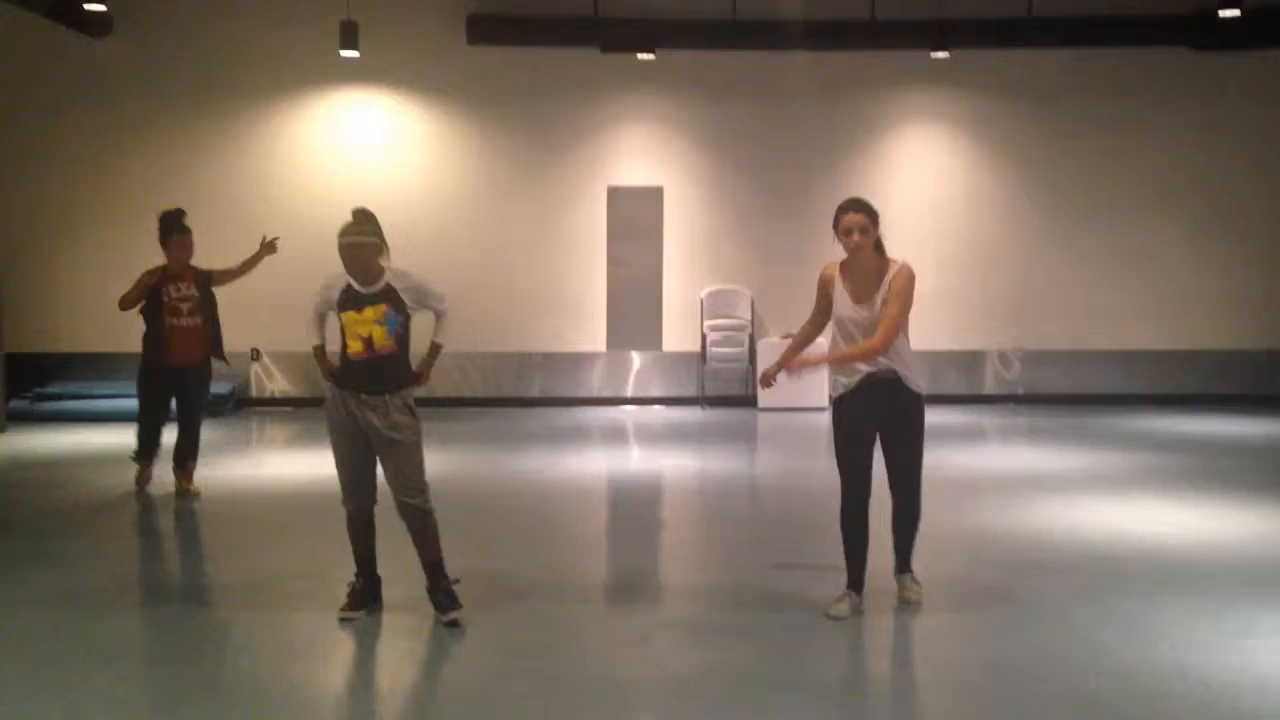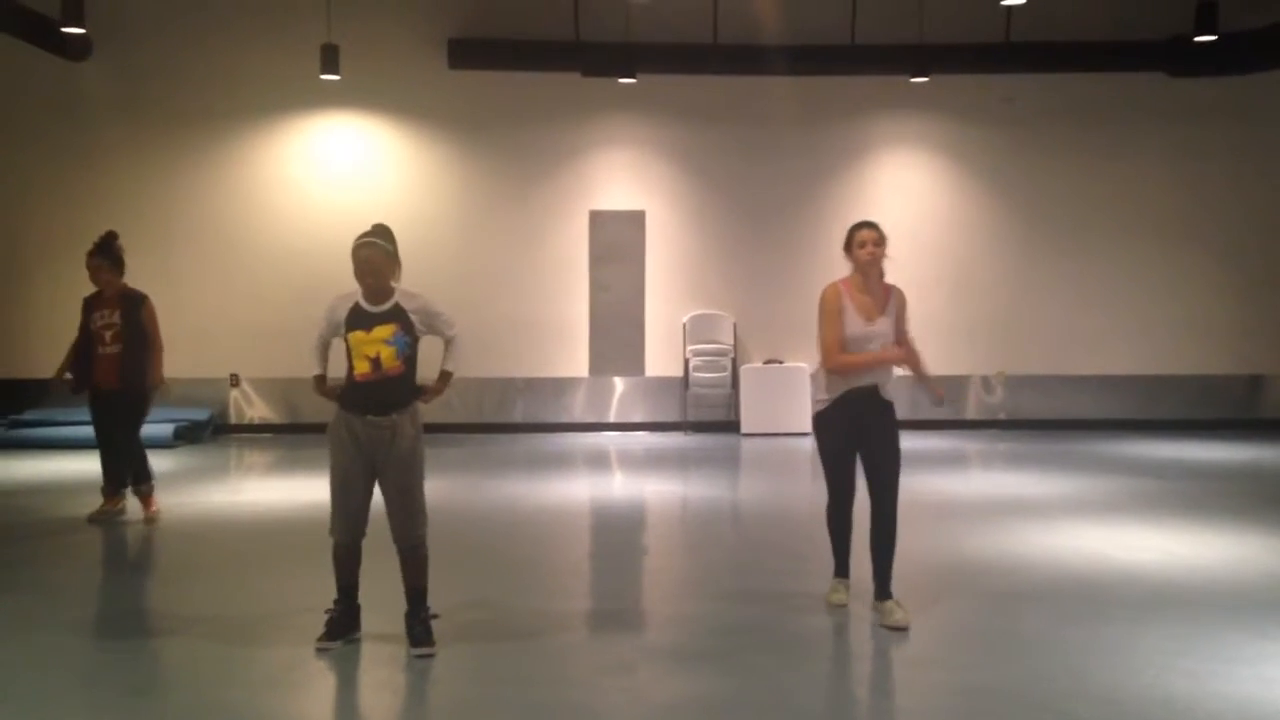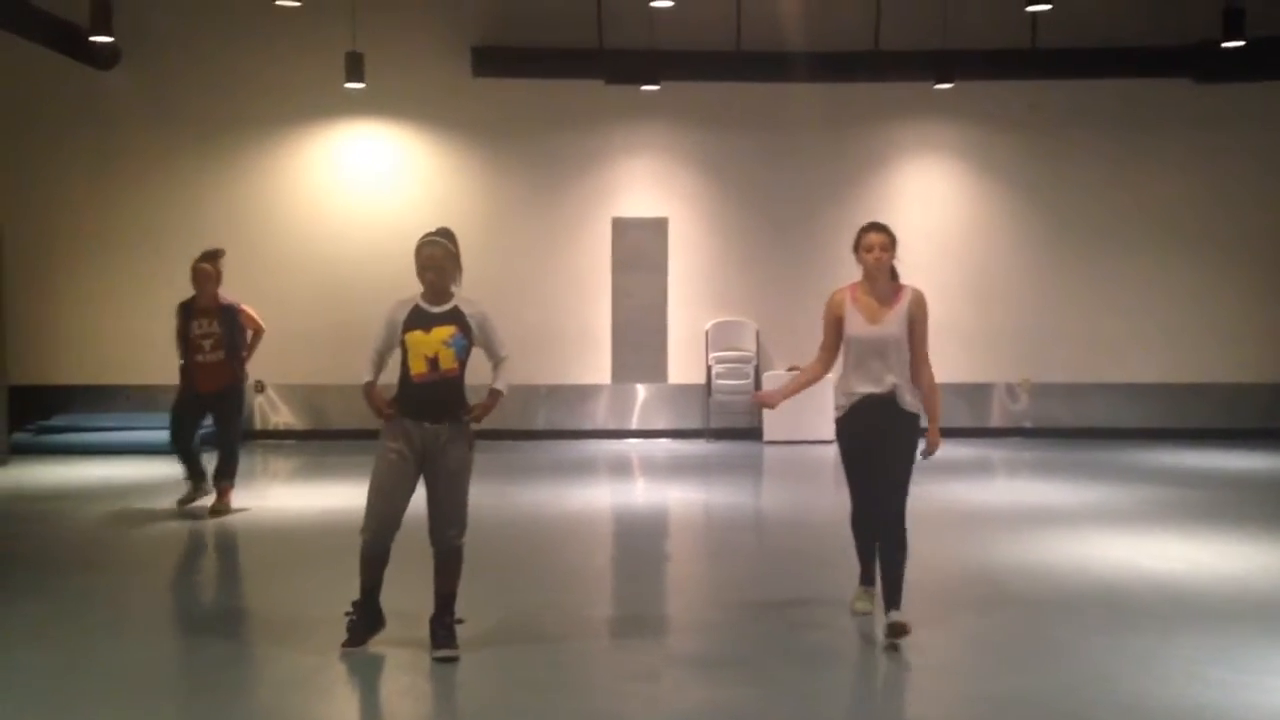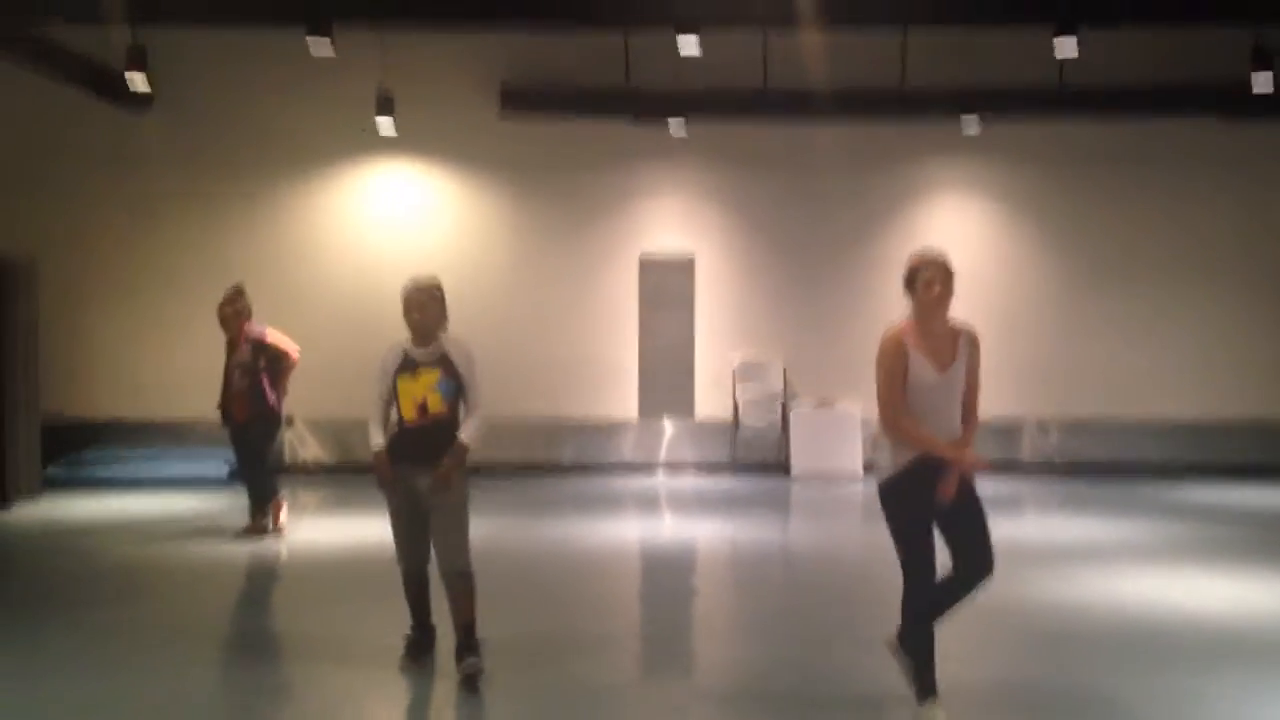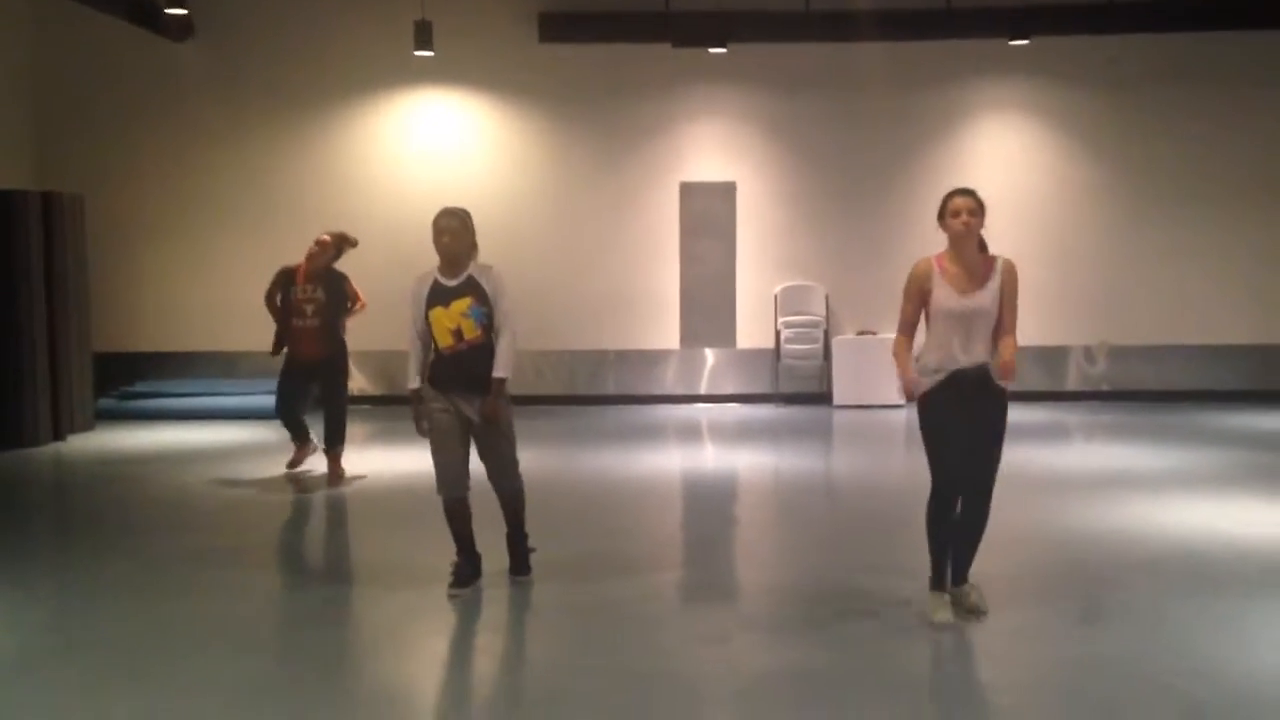
dt=1s
person 1, frame 1
left shoulder: (901, 275)
right shoulder: (831, 277)
left elbow: (880, 343)
right elbow: (813, 327)
left wrist: (819, 361)
right wrist: (777, 366)
left hip: (900, 391)
right hip: (852, 393)
left knee: (907, 490)
right knee: (854, 493)
left ankle: (904, 571)
right ankle: (853, 588)
person 1, frame 2
left shoulder: (896, 297)
right shoulder: (834, 295)
left elbow: (906, 349)
right elbow: (833, 361)
left wrist: (930, 385)
right wrist: (886, 357)
left hip: (877, 405)
right hip: (836, 407)
left knee: (886, 500)
right knee: (841, 497)
left ankle: (884, 597)
right ankle: (841, 576)
person 1, frame 3
left shoulder: (912, 300)
right shoulder: (840, 301)
left elbow: (921, 366)
right elbow: (824, 363)
left wrist: (934, 422)
right wrist: (781, 392)
left hip: (900, 413)
right hip: (855, 413)
left knee: (892, 509)
right knee: (864, 504)
left ankle: (893, 608)
right ankle: (867, 583)
person 1, frame 4
left shoulder: (967, 340)
right shoulder: (896, 342)
left elbow: (969, 413)
right elbow: (893, 421)
left wrist: (954, 470)
right wrist: (953, 455)
left hip: (948, 467)
right hip: (905, 472)
left knee: (977, 564)
right knee: (920, 579)
left ankle: (907, 638)
person 1, frame 5
left shoulder: (1004, 270)
right shoulder: (924, 271)
left elbow: (1007, 332)
right elbow: (904, 334)
left wrist: (1006, 355)
right wrist: (904, 370)
left hip: (987, 390)
right hip: (938, 390)
left knee: (980, 490)
right knee: (948, 486)
left ankle: (960, 579)
right ankle: (938, 587)
person 2, frame 1
left shoulder: (406, 285)
right shoulder: (334, 288)
left elbow: (442, 309)
right elbow: (316, 317)
left wrist: (430, 359)
right wrist: (321, 358)
left hip: (393, 403)
right hip: (345, 403)
left knee: (412, 496)
right knee: (356, 499)
left ankle: (440, 585)
right ankle: (366, 585)
person 2, frame 2
left shoulder: (416, 308)
right shoulder: (341, 308)
left elbow: (451, 335)
right elbow: (322, 343)
left wrist: (442, 380)
right wrist: (320, 381)
left hip: (399, 425)
right hip: (351, 425)
left knee: (409, 527)
right knee: (346, 525)
left ankle: (418, 618)
right ankle: (345, 612)
person 2, frame 3
left shoulder: (472, 314)
right shoulder: (401, 312)
left elbow: (500, 359)
right elbow: (378, 355)
left wrist: (492, 398)
right wrist: (371, 389)
left hip: (452, 432)
right hip: (403, 428)
left knee: (448, 532)
right knee: (378, 523)
left ankle: (444, 623)
right ankle: (367, 611)
person 2, frame 4
left shoulder: (458, 353)
right shoulder: (394, 357)
left elbow: (474, 409)
right elbow: (380, 410)
left wrist: (459, 455)
right wrist: (379, 454)
left hip: (445, 466)
right hip: (402, 467)
left knee: (454, 558)
right knee: (411, 558)
left ankle: (467, 647)
right ankle: (421, 634)
person 2, frame 5
left shoulder: (488, 277)
right shoulder: (423, 286)
left elbow: (506, 335)
right elbow: (418, 344)
left wrist: (496, 392)
right wrist: (416, 399)
left hip: (486, 392)
right hip: (441, 397)
left knee: (506, 477)
right knee: (451, 484)
left ankle: (518, 549)
right ankle: (467, 562)
person 3, frame 1
left shoulder: (203, 278)
right shoulder: (152, 279)
left elbow: (237, 272)
right elbow: (124, 304)
left wrist: (261, 253)
right wrist: (143, 288)
left hip: (196, 365)
right hip: (159, 365)
left knee: (191, 422)
right knee: (152, 418)
left ankle: (184, 475)
right ankle: (145, 462)
person 3, frame 2
left shoulder: (139, 302)
right shoulder: (90, 304)
left elbow: (155, 339)
right elbow: (82, 340)
left wrist: (157, 370)
right wrist: (64, 368)
left hip: (132, 386)
right hip: (101, 387)
left knee: (128, 439)
right knee: (107, 442)
left ankle: (147, 495)
right ankle: (114, 497)
person 3, frame 3
left shoulder: (232, 310)
right shoulder: (184, 310)
left elbow: (259, 329)
left wrist: (245, 358)
right wrist: (187, 360)
left hip: (227, 387)
right hip: (194, 387)
left knee: (227, 439)
right knee: (180, 437)
left ankle: (224, 492)
right ankle: (197, 483)
person 3, frame 4
left shoulder: (259, 338)
right shoulder: (232, 344)
left elbow: (293, 354)
left wrist: (280, 385)
right wrist: (226, 408)
left hip: (262, 412)
right hip: (238, 416)
left knee: (259, 461)
right knee: (247, 468)
left ankle: (277, 505)
right ankle: (259, 517)
person 3, frame 5
left shoulder: (338, 280)
right shoulder: (288, 274)
left elbow: (360, 302)
right elbow: (269, 297)
left wrist: (343, 318)
right wrist: (281, 323)
left hip: (330, 354)
right hip: (297, 354)
left knee: (334, 407)
right knee: (286, 405)
left ankle: (334, 460)
right ankle: (304, 444)
